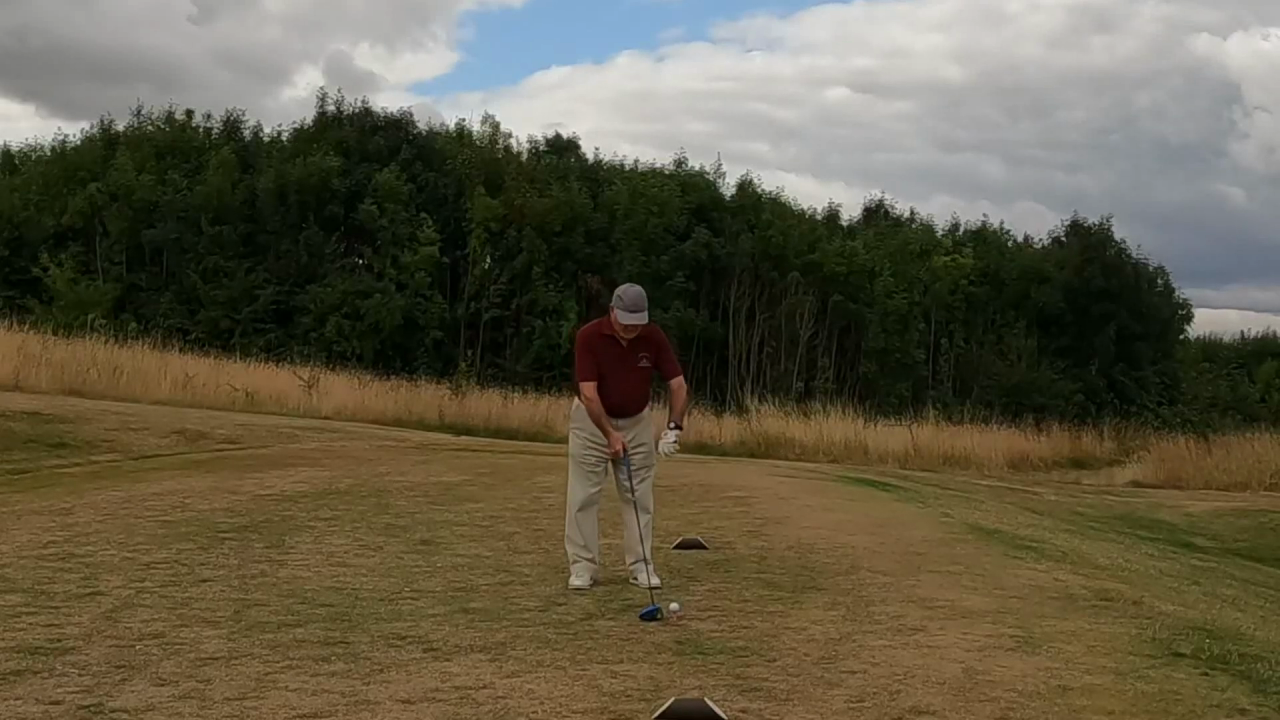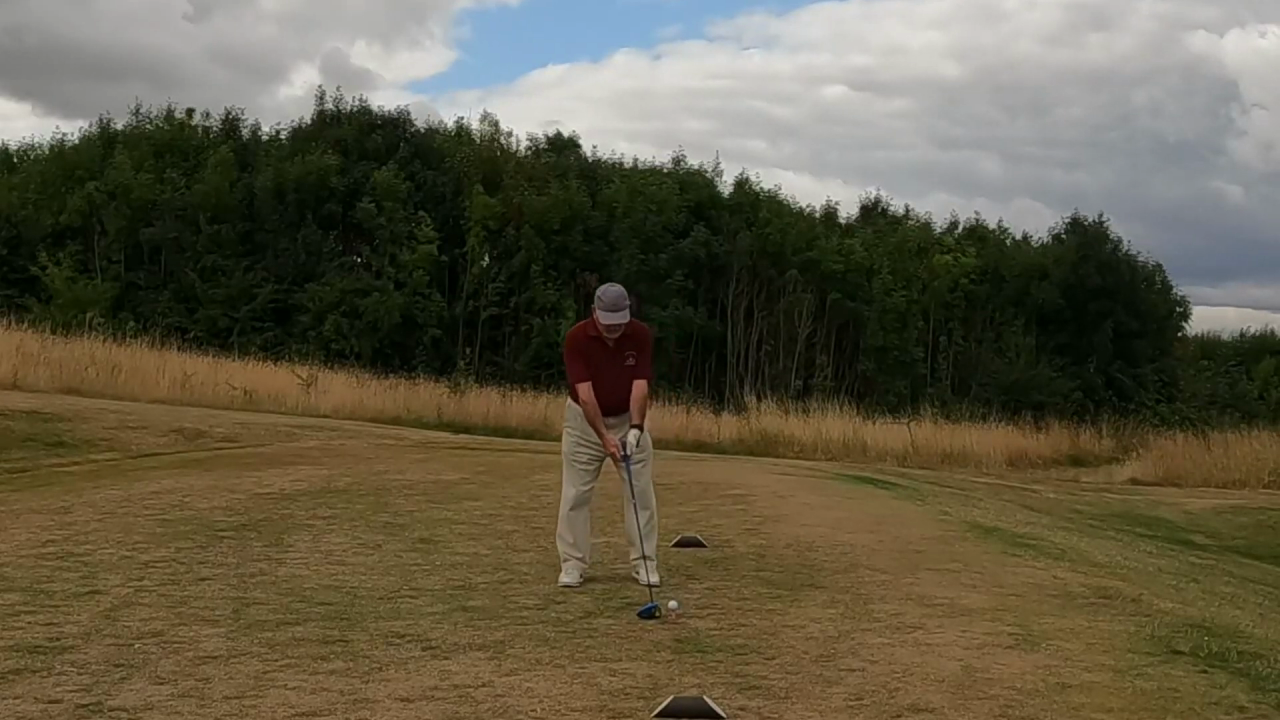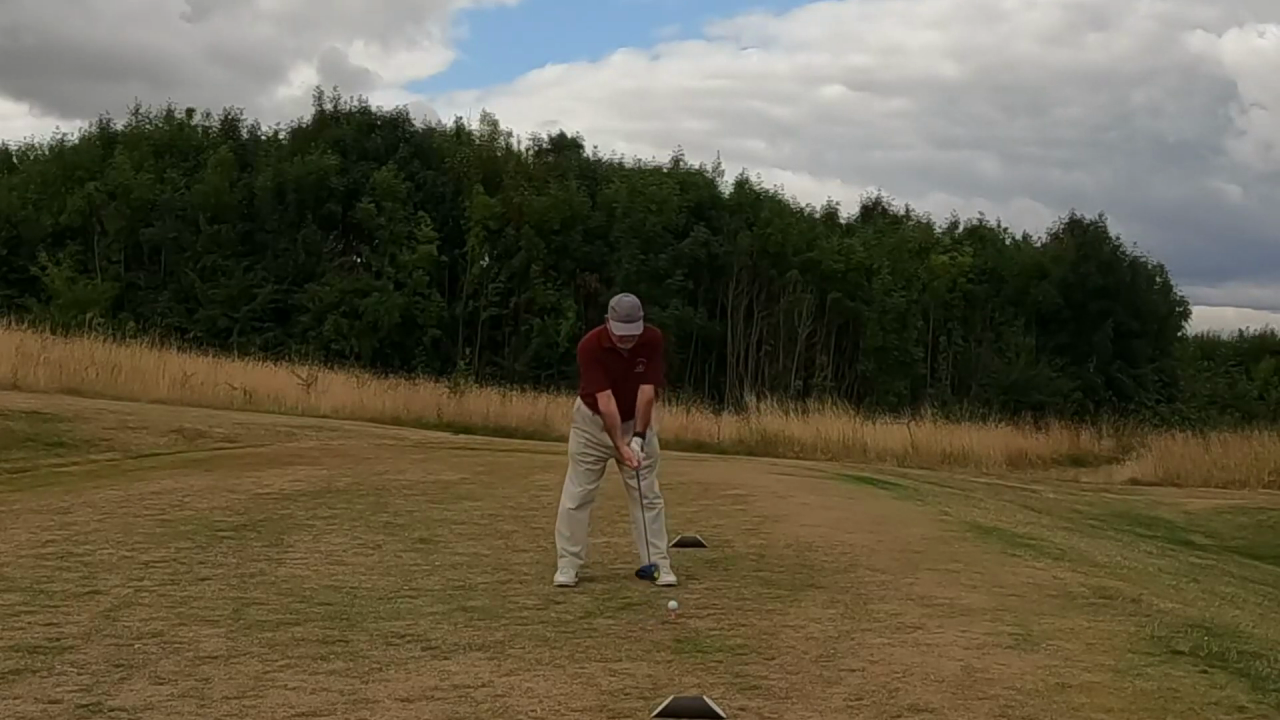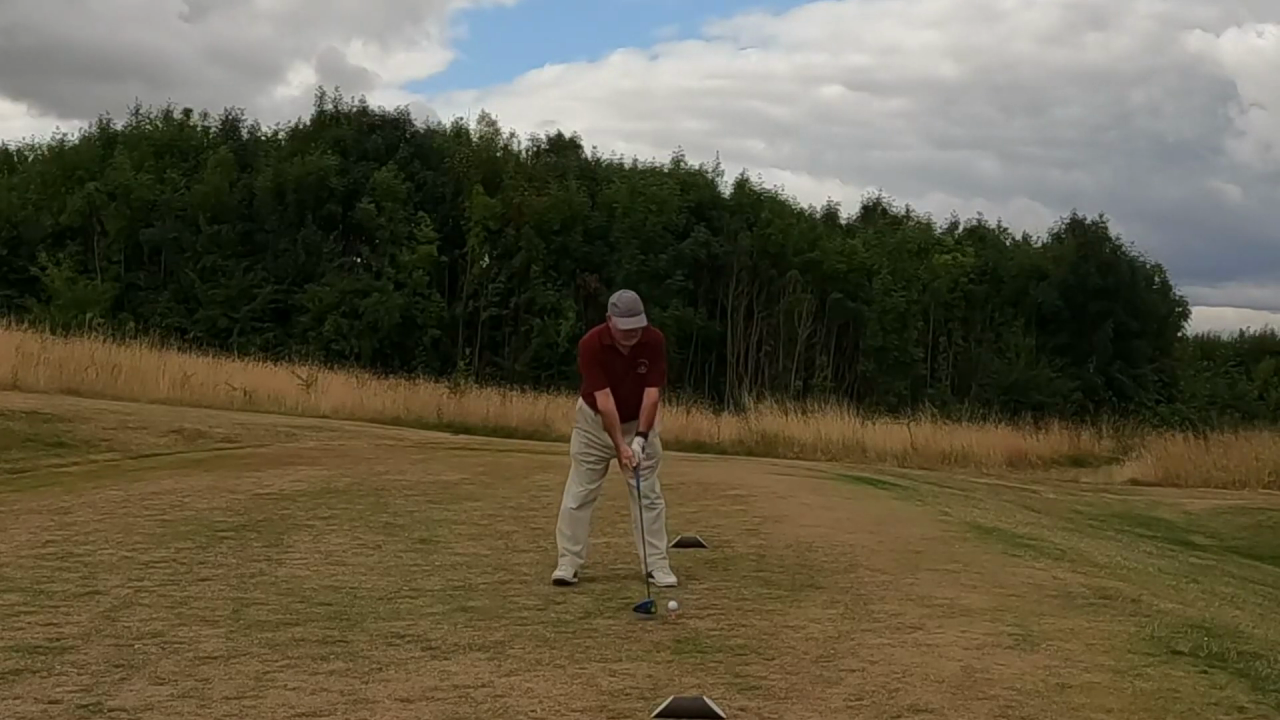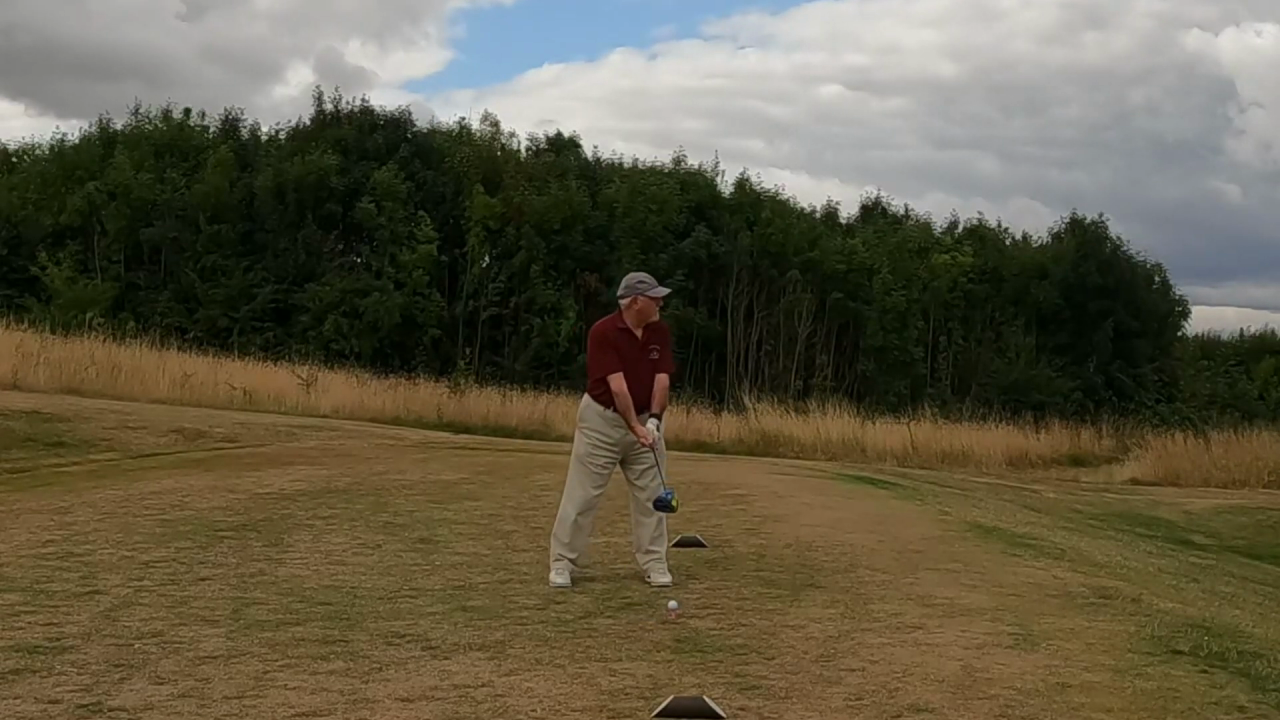
dt=1s
person 1, frame 1
left shoulder: (655, 337)
right shoulder: (589, 335)
left elbow: (677, 383)
right elbow: (588, 392)
left wrist: (674, 427)
right wrist: (610, 435)
left hip: (636, 422)
right hip: (592, 421)
left knee: (639, 496)
right knee: (583, 496)
left ankle: (640, 565)
right ankle: (583, 566)
person 1, frame 2
left shoulder: (641, 334)
right shoulder: (576, 338)
left elbow: (640, 385)
right elbow: (585, 393)
left wrist: (636, 428)
right wrist: (604, 437)
left hip: (629, 420)
right hip: (584, 421)
left knee: (642, 493)
right knee: (576, 494)
left ankle: (644, 563)
right ankle: (573, 564)
person 1, frame 3
left shoulder: (653, 339)
right shoulder: (590, 346)
left elbow: (647, 392)
right elbow: (605, 401)
left wrist: (638, 438)
right wrist: (620, 446)
left hip: (636, 422)
right hip: (592, 420)
left knee: (648, 494)
right knee: (577, 494)
left ankle: (658, 563)
right ankle: (568, 564)
person 1, frame 4
left shoulder: (654, 341)
right shoulder: (591, 344)
left elbow: (652, 393)
right elbow: (604, 399)
left wrist: (641, 438)
right wrist: (619, 445)
left hip: (638, 423)
right hip: (594, 422)
left knee: (649, 496)
right knee: (579, 493)
left ankle: (657, 565)
right ankle: (568, 563)
person 1, frame 5
left shoulder: (660, 332)
right shoulder: (603, 332)
left elbow: (662, 380)
right elbow: (617, 385)
left wrist: (653, 420)
right wrist: (634, 427)
left hip: (644, 419)
right hip: (601, 418)
left knee: (650, 494)
right knee: (582, 494)
left ankle: (654, 564)
right ankle: (563, 563)
